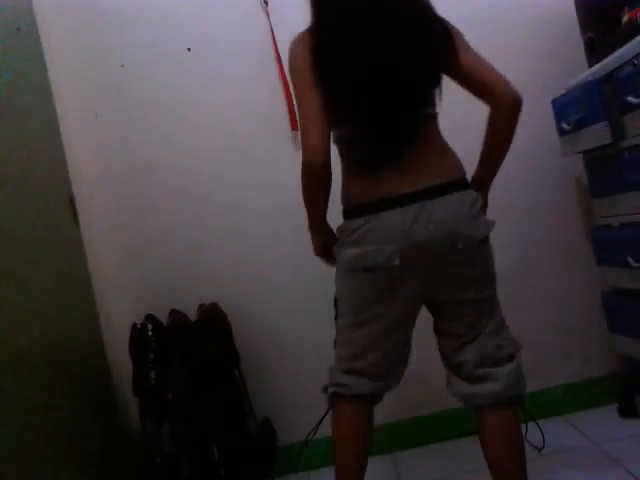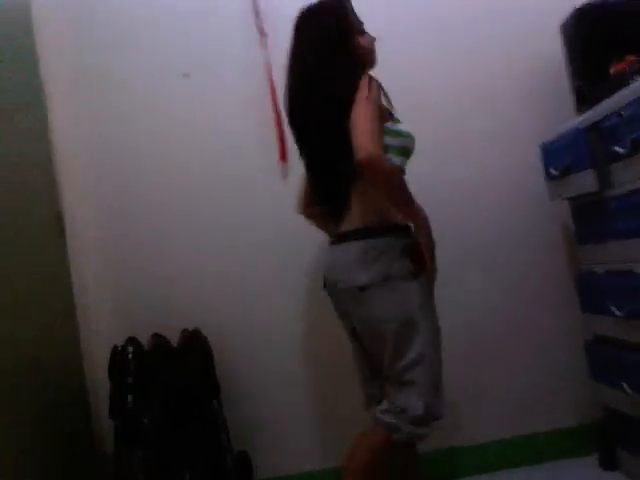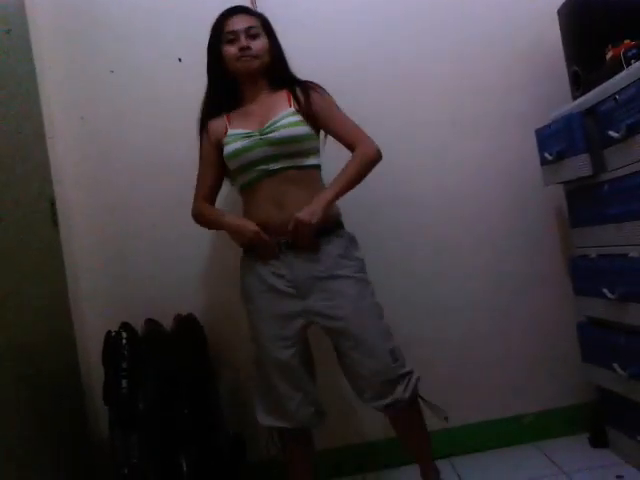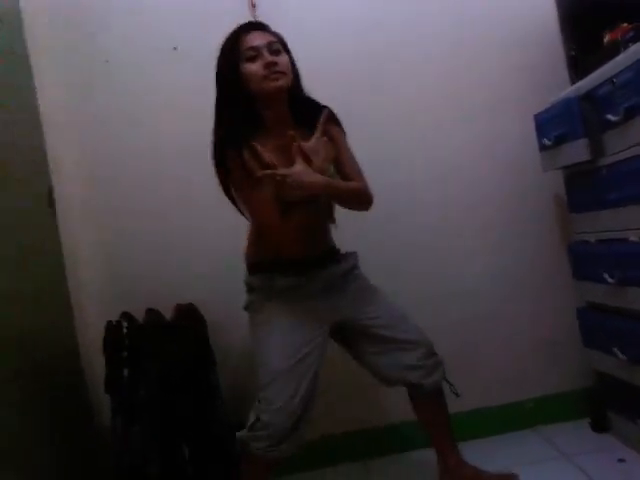
dt=1s
person 1, frame 1
left shoulder: (311, 46)
left elbow: (315, 158)
right elbow: (508, 101)
left wrist: (317, 227)
right wrist: (478, 187)
left hip: (374, 230)
right hip: (453, 213)
left knee: (355, 381)
right knee: (488, 369)
person 1, frame 2
left shoulder: (315, 108)
right shoulder: (362, 87)
left elbow: (310, 203)
right elbow: (368, 155)
right wrist: (418, 218)
left hip: (345, 261)
right hip: (382, 257)
left knee: (393, 397)
right knee: (412, 403)
person 1, frame 3
left shoulder: (304, 96)
right shoulder: (218, 126)
left elbow: (367, 150)
right elbow: (201, 206)
left wrist: (321, 202)
right wrist: (231, 222)
left hip: (328, 253)
right hip: (265, 269)
left knee: (383, 370)
right knee: (286, 394)
person 1, frame 4
left shoulder: (320, 122)
right shoulder: (243, 150)
left elbow: (364, 197)
right elbow: (284, 239)
left wrist: (320, 184)
right wrist: (315, 176)
left hip: (337, 273)
right hip: (281, 291)
left knee: (419, 358)
right knee: (278, 413)
